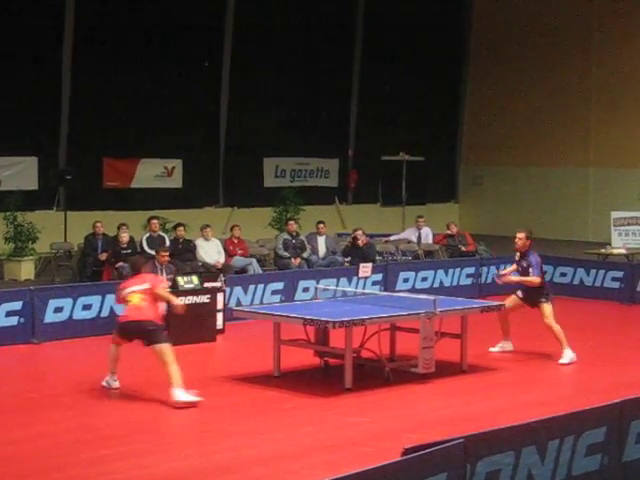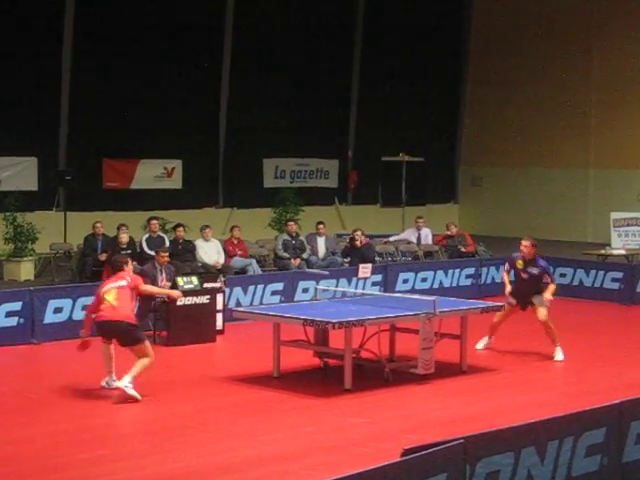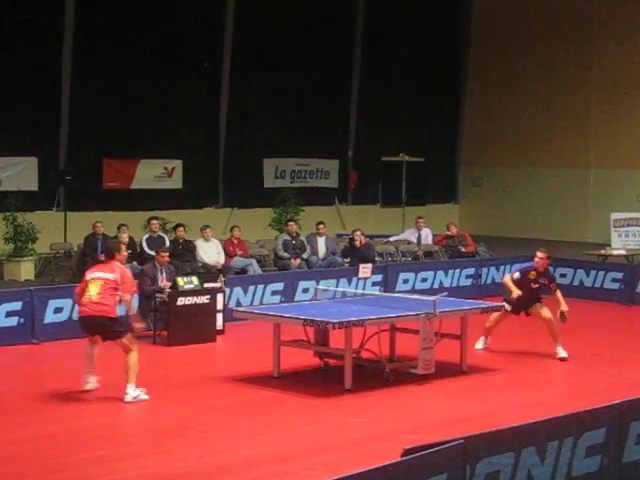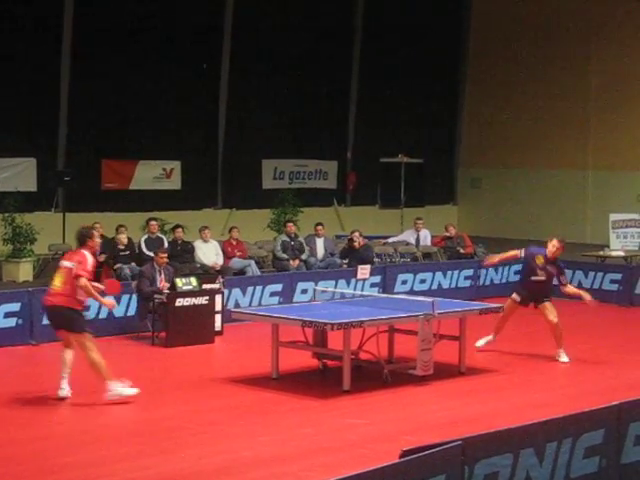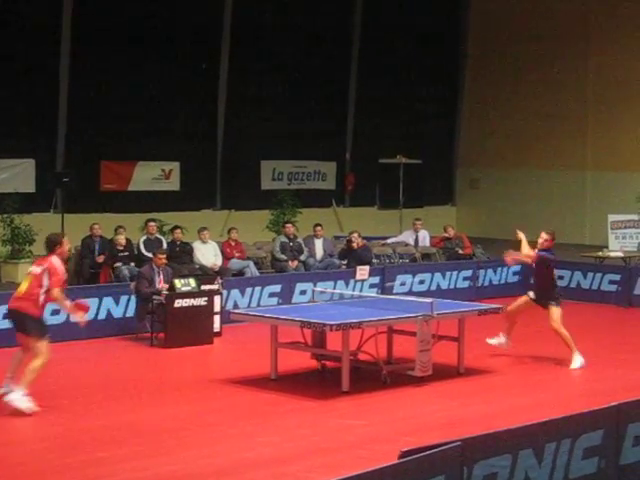
dt=0.2s
person 1, frame 1
left shoulder: (124, 285)
right shoulder: (153, 279)
left elbow: (120, 300)
right elbow: (158, 291)
right wrist: (174, 300)
left hip: (127, 322)
right hip: (150, 323)
left knee: (116, 342)
right knee: (170, 362)
left ankle: (112, 379)
right ankle: (179, 392)
person 1, frame 2
left shoulder: (104, 285)
right shoulder: (131, 277)
left elbow: (90, 311)
right elbow: (144, 288)
left wrist: (86, 330)
right wrist: (169, 292)
left hip: (102, 321)
right hip: (124, 321)
left knee: (107, 342)
right knee: (147, 357)
left ankle: (110, 379)
right ankle: (127, 381)
person 1, frame 3
left shoulder: (91, 271)
right shoulder: (123, 271)
left elbow: (78, 295)
right elbow: (126, 298)
right wrist: (133, 320)
left hip: (85, 315)
right hip: (106, 316)
left knee: (93, 342)
right knee: (131, 350)
left ankle: (90, 379)
right ankle: (131, 390)
person 1, frame 4
left shoulder: (69, 256)
right shoulder: (86, 258)
right elbow: (81, 283)
left wrist: (95, 285)
right wrist: (102, 300)
left hip: (51, 304)
right hip: (67, 307)
left knee: (68, 345)
right knee: (89, 349)
left ankle: (63, 386)
right ankle: (112, 386)
person 1, frame 5
left shoulder: (41, 262)
right shoulder: (56, 264)
right elbow: (54, 294)
left wrist: (65, 303)
right wrist: (73, 312)
left hip: (16, 308)
right hip: (28, 312)
left knee: (27, 348)
right knee: (42, 357)
right ankle: (17, 394)
person 2, frame 1
left shoulder: (533, 259)
right shoulder: (520, 252)
left elbow: (536, 281)
left wrist: (517, 279)
right wrist: (508, 271)
left hip: (541, 294)
right hip: (526, 292)
left knee: (549, 322)
right knee: (502, 311)
left ankle: (567, 351)
right ankle: (506, 343)
person 2, frame 2
left shoulder: (542, 266)
right shoulder: (515, 258)
left elbow: (552, 284)
right elbow: (505, 272)
left wrist: (548, 293)
right wrist: (507, 285)
left hip: (536, 295)
right hip: (517, 294)
left knee: (543, 319)
right knee: (496, 321)
left ankle: (557, 348)
right ankle: (489, 339)
person 2, frame 3
left shoulder: (549, 276)
right shoulder: (526, 268)
left elbow: (556, 290)
right elbow: (507, 278)
left wrist: (563, 304)
right wrist: (514, 290)
left hip: (533, 301)
right hip: (515, 299)
left knee: (549, 318)
right knee: (490, 324)
left ankle: (558, 348)
right ankle: (484, 339)
person 2, frame 4
left shoulder: (558, 267)
right shoulder: (535, 252)
left elbow: (566, 287)
right elbow: (517, 254)
left wrist: (581, 293)
right wrist: (499, 258)
left hip: (542, 296)
right hip: (524, 290)
left knee: (554, 321)
right knee: (503, 316)
left ankle: (560, 351)
right ankle: (492, 337)
person 2, frame 5
left shoulder: (546, 256)
right shoulder: (539, 251)
left elbow: (527, 253)
right elbow: (531, 259)
left wrist: (523, 238)
right wrist: (516, 257)
left hip: (551, 295)
right hip: (538, 291)
left knee: (556, 326)
right knee: (510, 311)
left ankle: (577, 356)
right ankle: (505, 338)
